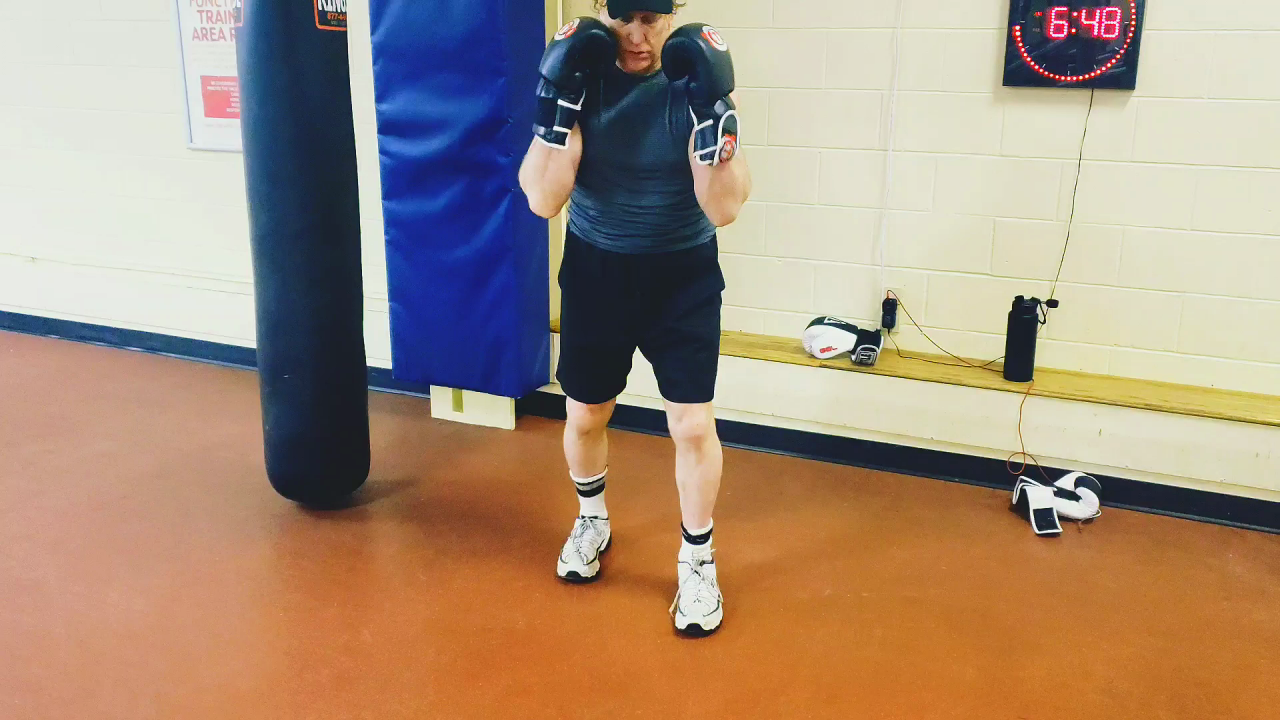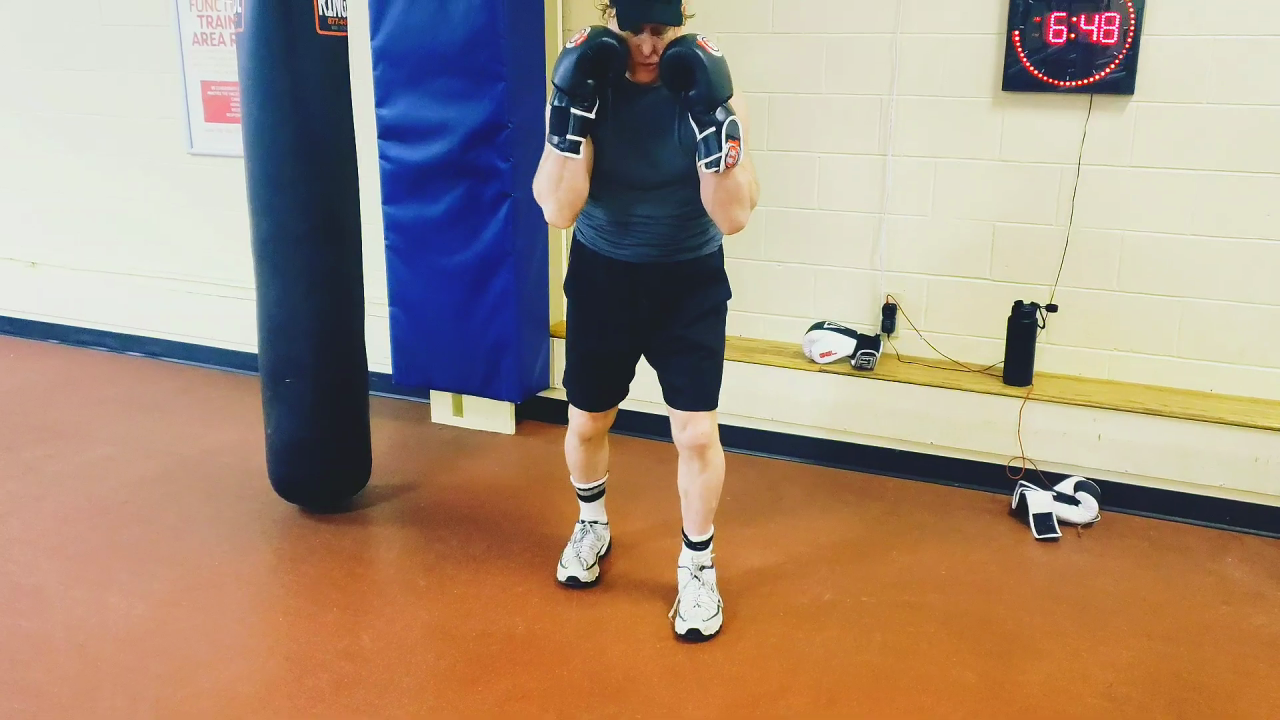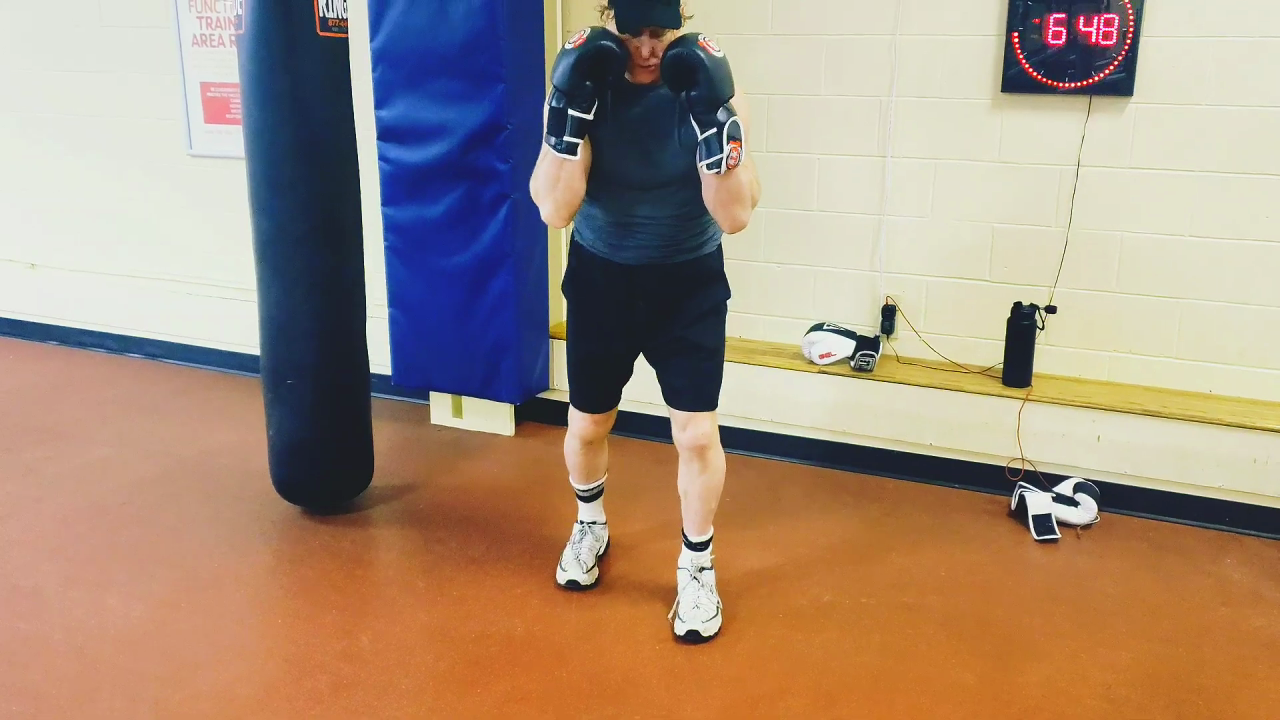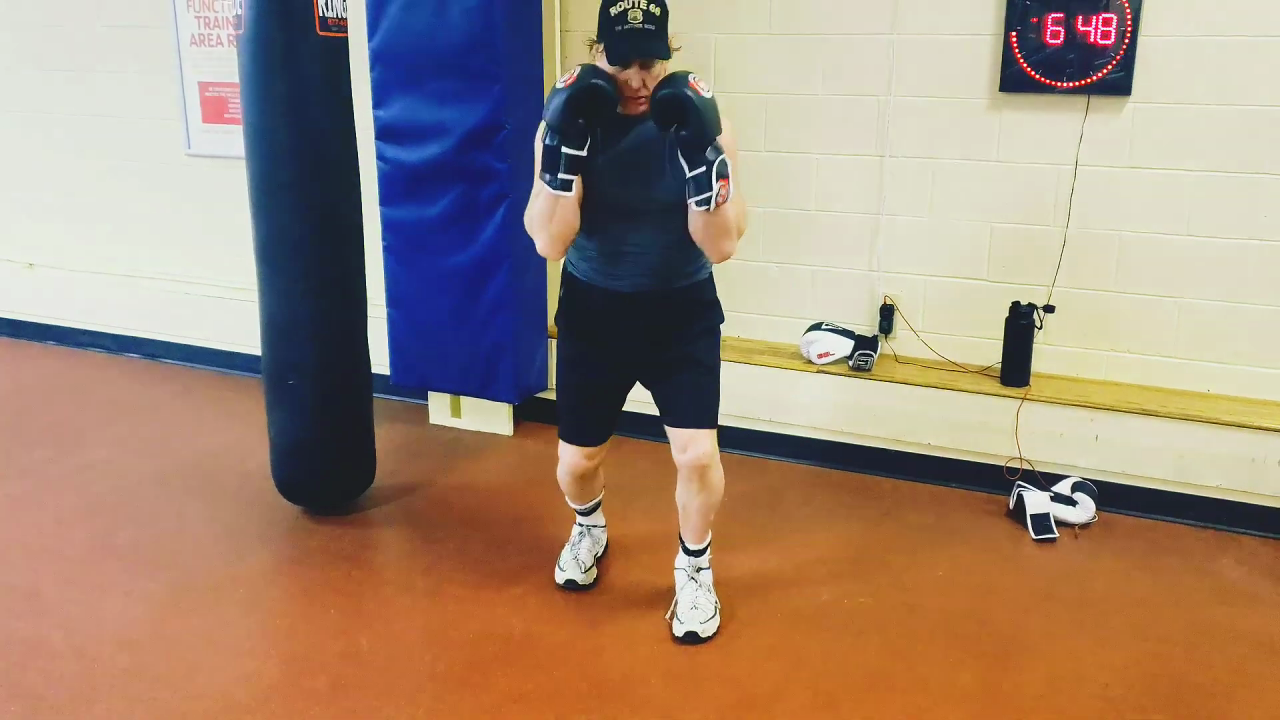
dt=0.2s
person 1, frame 1
left shoulder: (699, 82)
right shoulder: (578, 80)
left elbow: (724, 208)
right elbow: (542, 200)
left wrist: (713, 107)
right wrist: (558, 97)
left hip: (683, 276)
right hip: (596, 270)
left knee: (693, 424)
right knee: (585, 415)
left ankle: (697, 561)
right ankle: (592, 520)
person 1, frame 2
left shoulder: (710, 90)
right shoulder: (582, 87)
left elbow: (733, 216)
right elbow: (558, 210)
left wrist: (713, 113)
right wrist: (572, 107)
left hip: (690, 283)
right hip: (602, 279)
left knee: (697, 432)
right knee: (587, 422)
left ankle: (697, 566)
right ankle: (592, 525)
person 1, frame 3
left shoulder: (708, 90)
right shoulder: (579, 88)
left elbow: (734, 216)
right elbow: (555, 210)
left wrist: (715, 113)
right wrist: (570, 105)
left hip: (689, 284)
right hip: (602, 279)
left knee: (697, 436)
right knee: (586, 425)
left ankle: (696, 567)
right ankle: (590, 525)
person 1, frame 4
left shoulder: (700, 121)
right shoulder: (567, 118)
left elbow: (721, 246)
right elbow: (550, 243)
left wrist: (701, 151)
right wrist: (565, 143)
left hip: (683, 310)
right hip: (594, 309)
left knee: (697, 455)
right knee: (577, 459)
left ankle: (694, 570)
right ankle: (589, 530)
